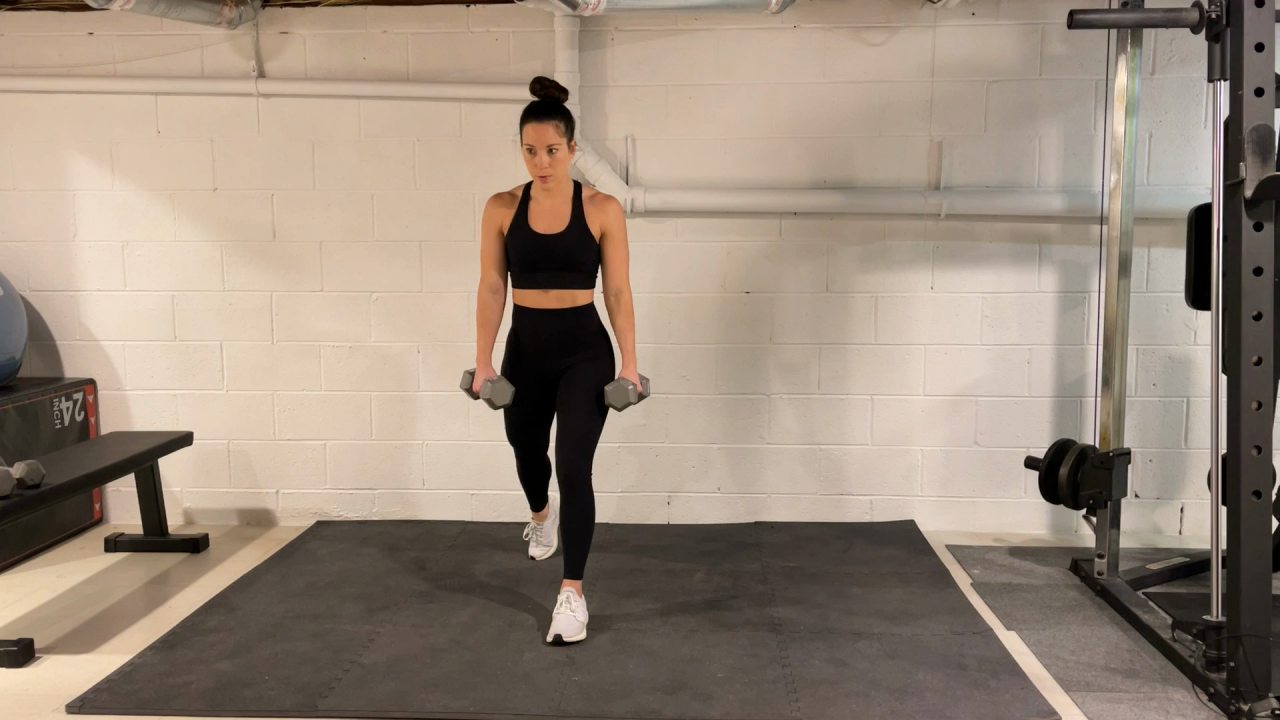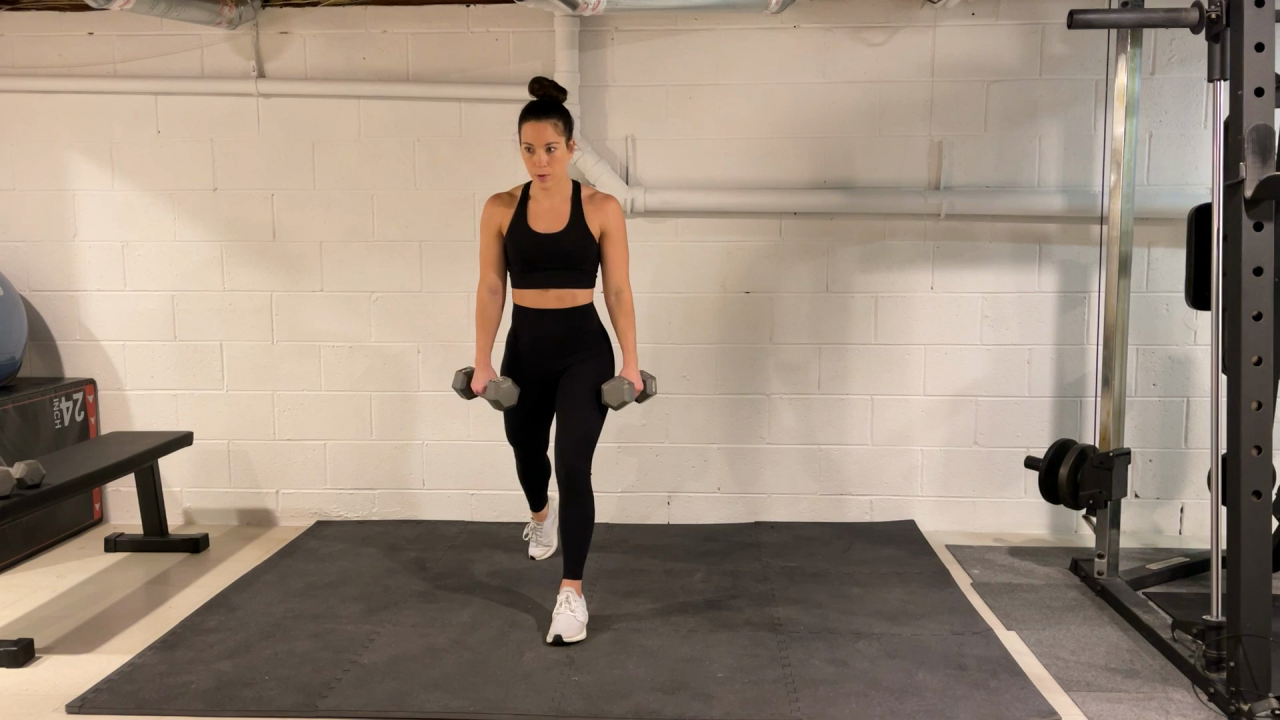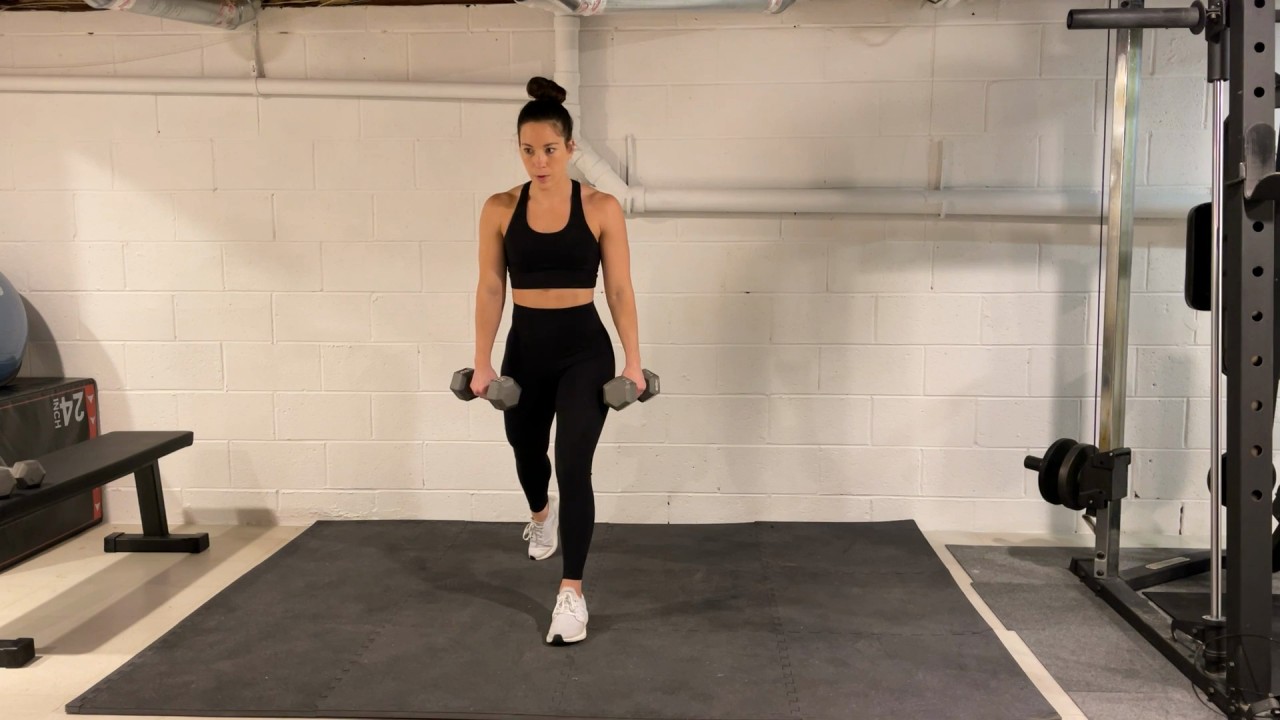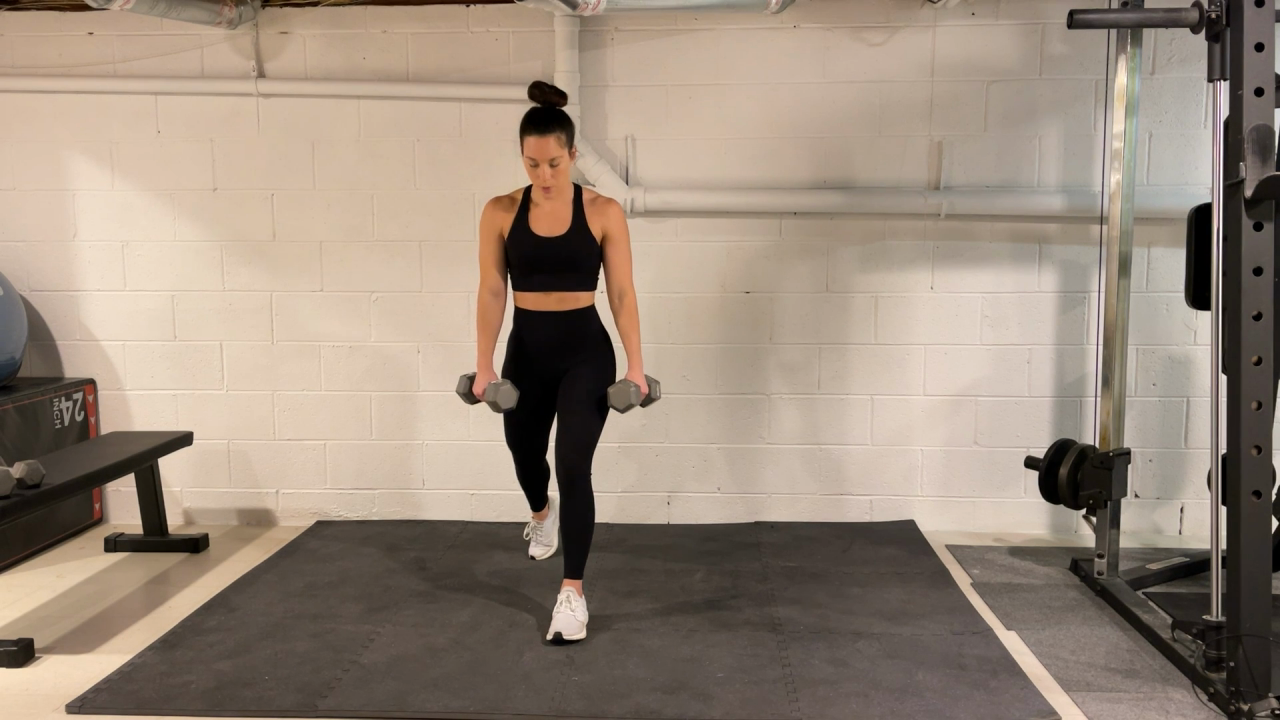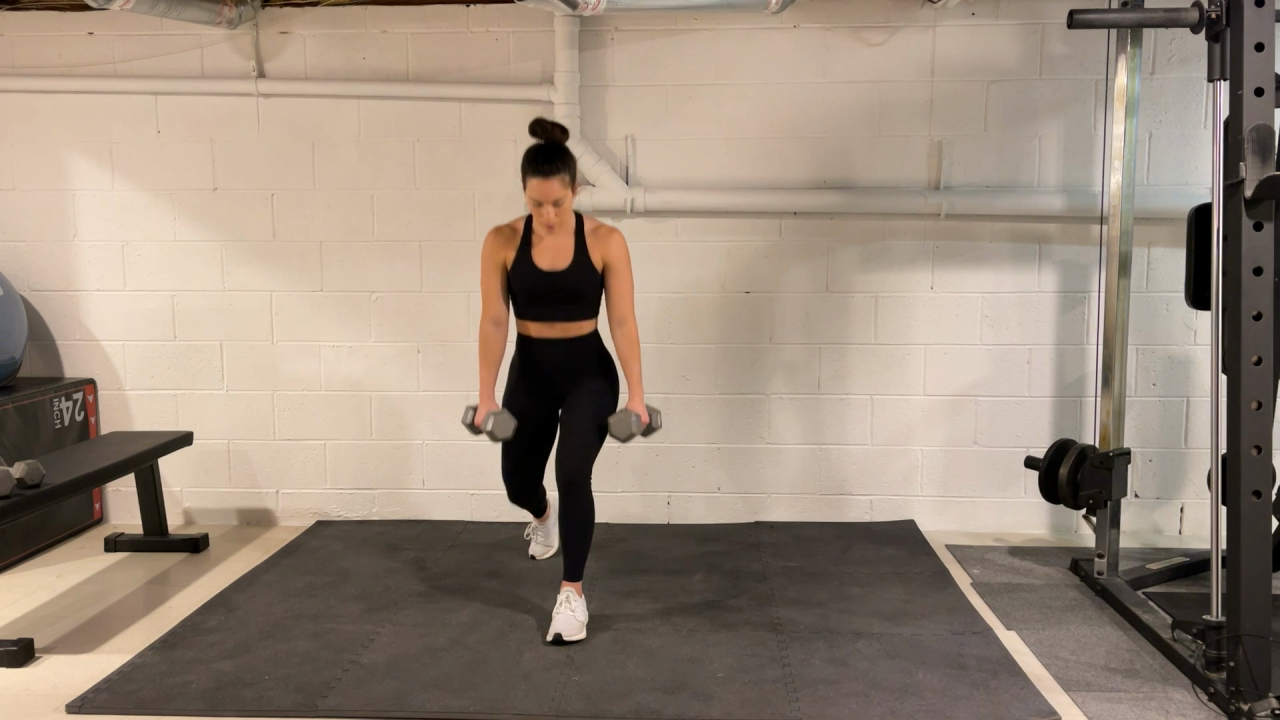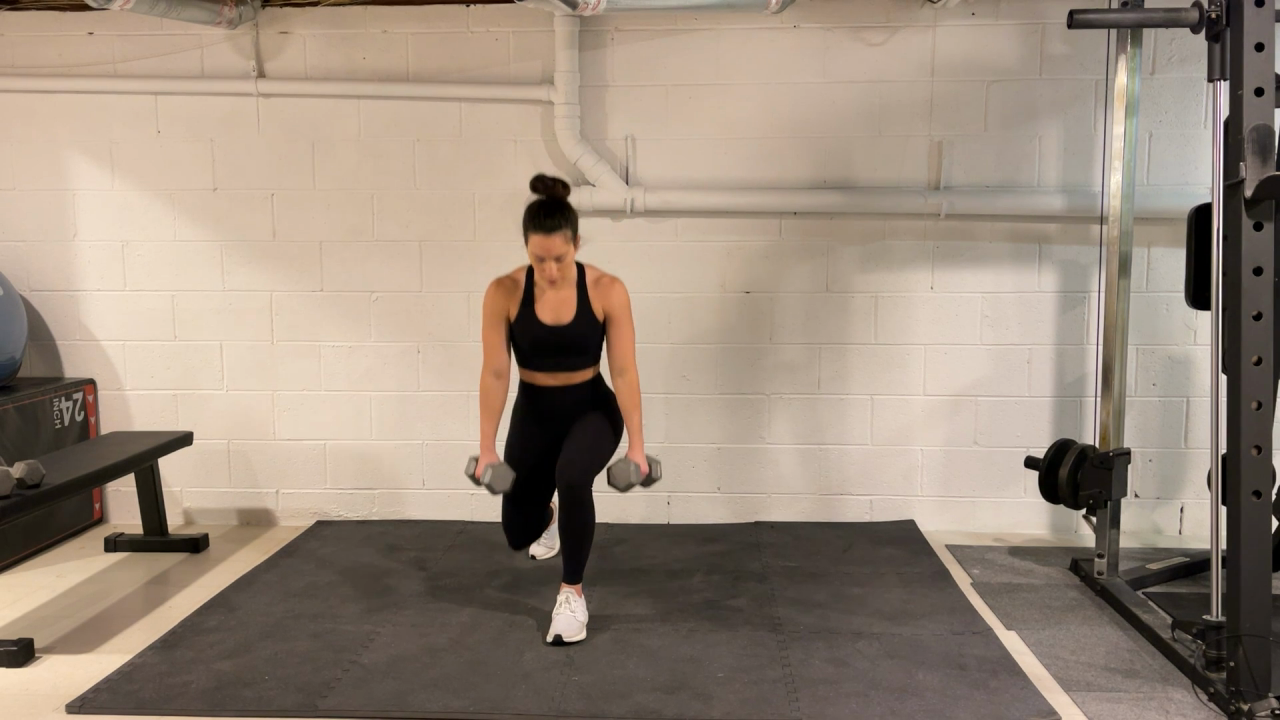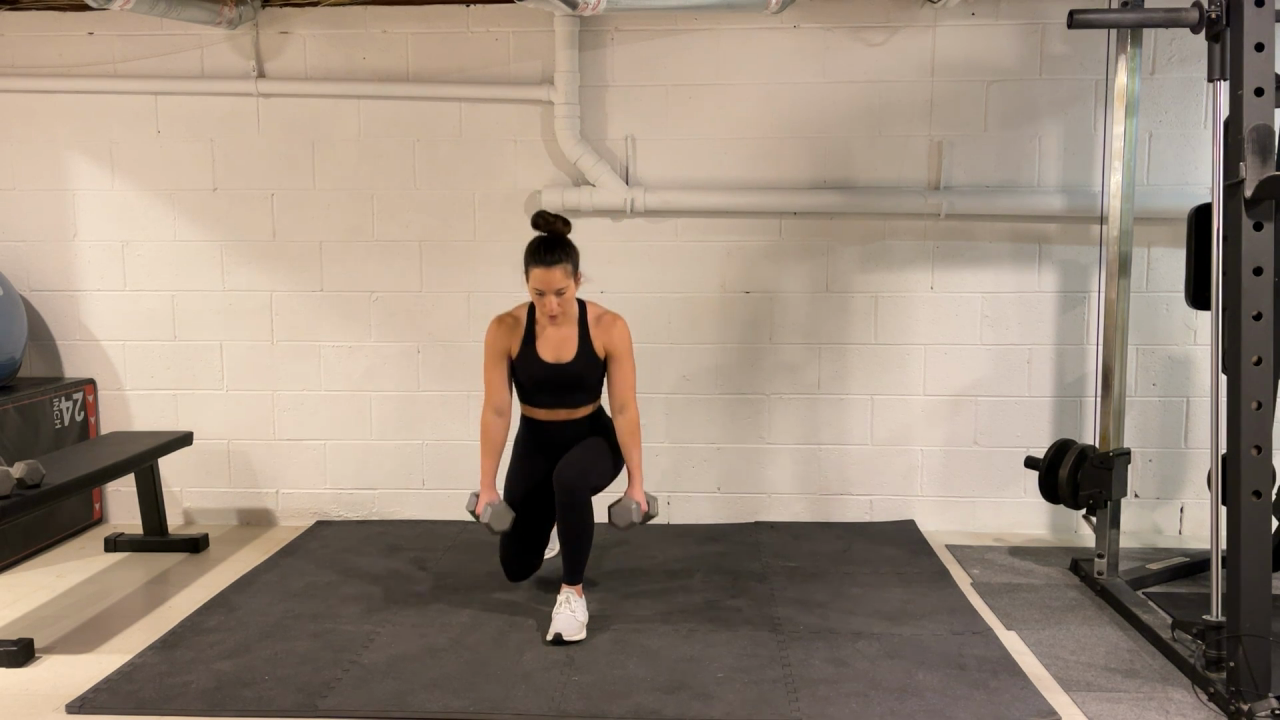
dt=0.2s
person 1, frame 1
left shoulder: (602, 209)
right shoulder: (502, 208)
left elbow: (618, 290)
right elbow: (492, 288)
left wrist: (629, 362)
right wrist: (483, 361)
left hip: (584, 350)
right hip: (525, 351)
left knee: (574, 467)
right knee: (527, 451)
left ankle: (572, 592)
right ankle: (541, 515)
person 1, frame 2
left shoulder: (602, 208)
right shoulder: (501, 208)
left elbow: (618, 290)
right elbow: (491, 288)
left wrist: (631, 361)
right wrist: (482, 361)
left hip: (584, 350)
right hip: (524, 350)
left knee: (574, 467)
right knee: (527, 450)
left ankle: (573, 593)
right ankle: (541, 514)
person 1, frame 3
left shoulder: (601, 208)
right shoulder: (500, 209)
left elbow: (619, 289)
right elbow: (490, 289)
left wrist: (633, 360)
right wrist: (482, 361)
left hip: (584, 350)
right hip: (524, 350)
left knee: (574, 467)
right knee: (526, 451)
left ankle: (572, 593)
right ankle: (541, 514)
person 1, frame 4
left shoulder: (604, 212)
right shoulder: (500, 211)
left elbow: (622, 293)
right elbow: (491, 292)
left wrist: (635, 364)
right wrist: (484, 365)
left hip: (586, 351)
right hip: (526, 352)
left knee: (573, 466)
right knee: (523, 453)
left ankle: (573, 592)
right ankle: (541, 513)
person 1, frame 5
left shoulder: (606, 241)
right shoulder: (502, 242)
left elbow: (623, 322)
right elbow: (493, 321)
left wrist: (636, 393)
right wrist: (486, 394)
left hip: (588, 371)
right hip: (530, 372)
left knee: (572, 470)
right knee: (517, 483)
left ankle: (572, 592)
right ankle: (544, 515)
person 1, frame 6
left shoulder: (608, 291)
right shoulder: (504, 293)
left elbow: (624, 372)
right elbow: (495, 374)
left wrist: (636, 443)
right wrist: (487, 446)
left hip: (591, 409)
right hip: (533, 412)
left knee: (573, 476)
right knee: (517, 532)
left ankle: (572, 593)
right ankle: (548, 517)
person 1, frame 7
left shoulder: (609, 327)
right shoulder: (505, 330)
left elbow: (624, 409)
right elbow: (496, 411)
left wrist: (635, 479)
right wrist: (487, 484)
left hip: (592, 439)
right hip: (534, 444)
left knee: (570, 480)
right knee: (516, 565)
left ankle: (572, 594)
right ankle: (548, 523)
